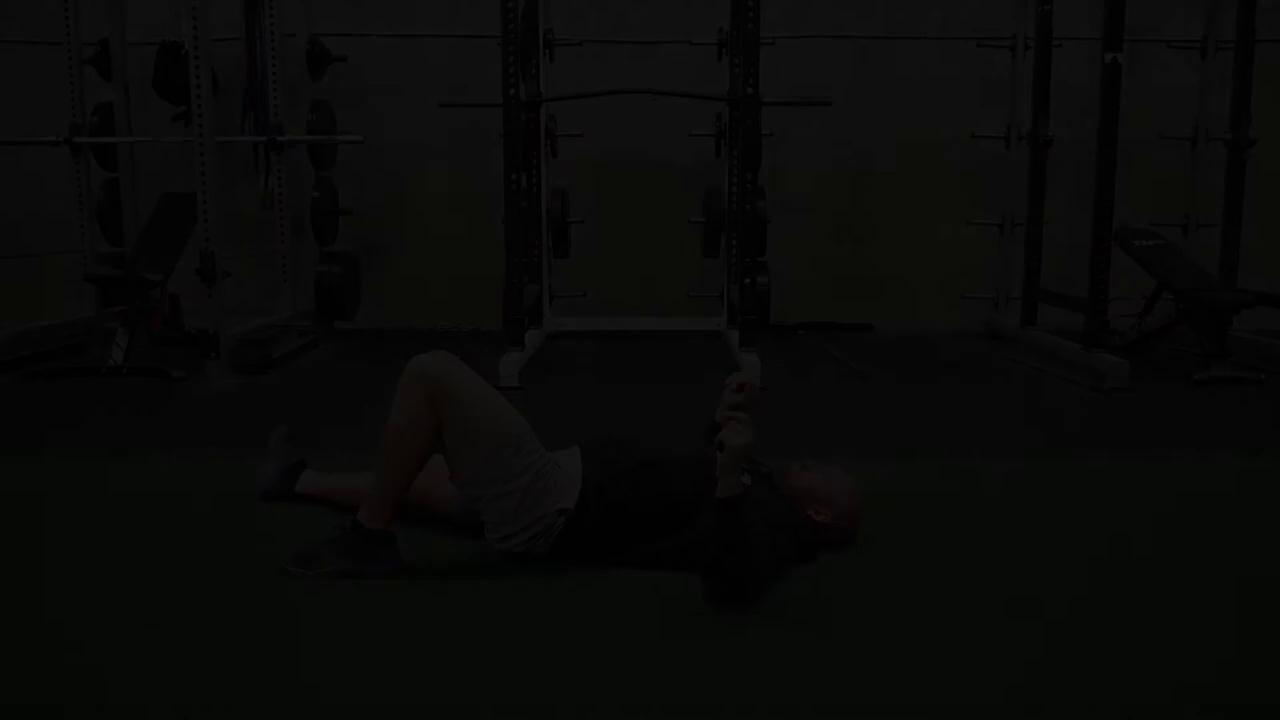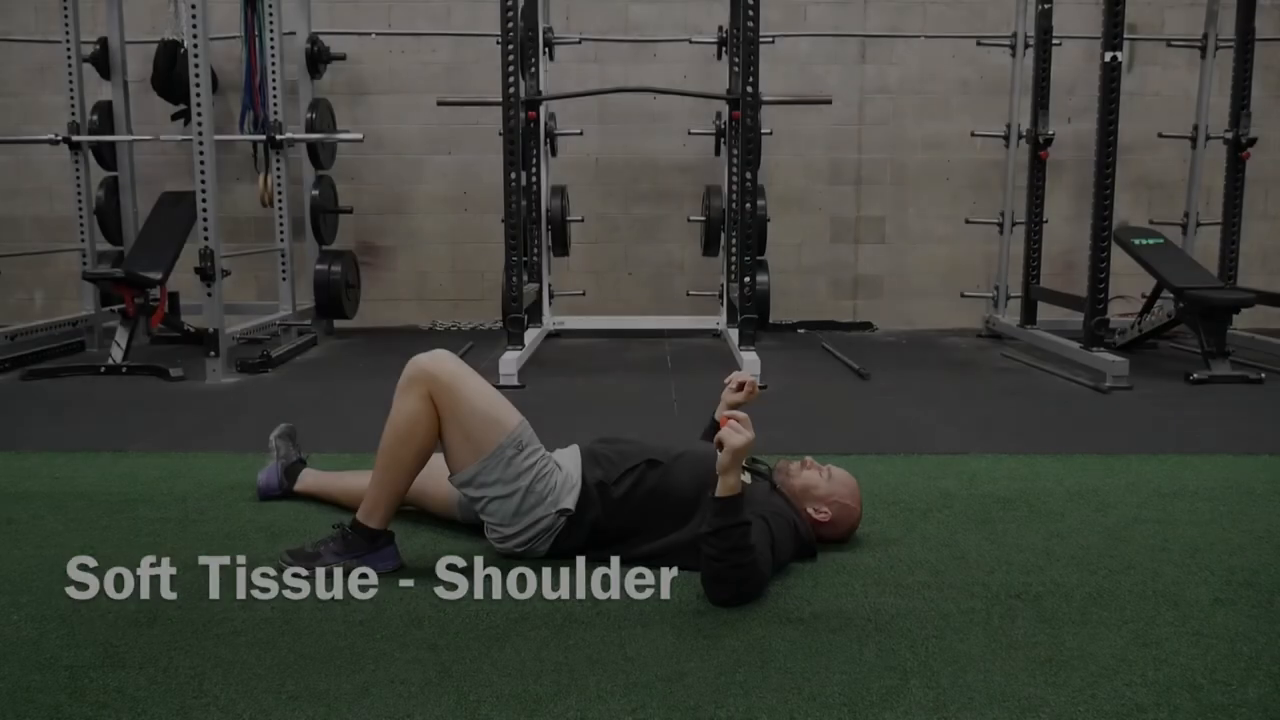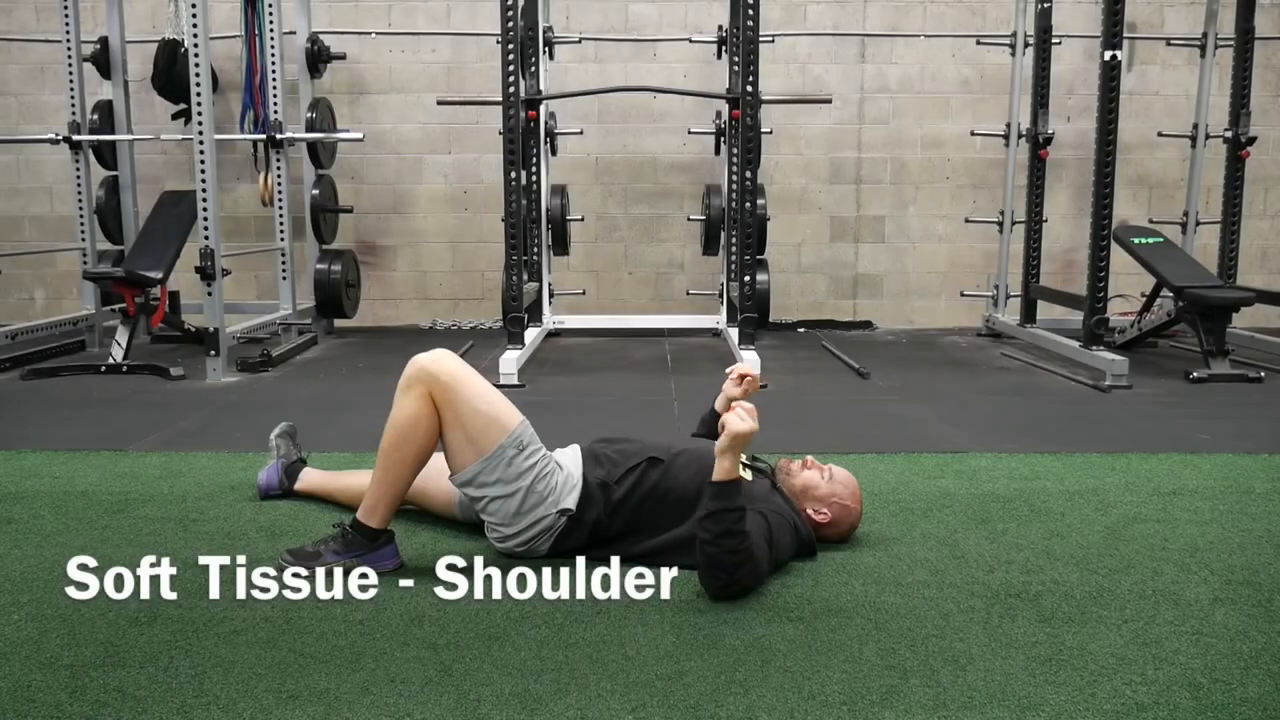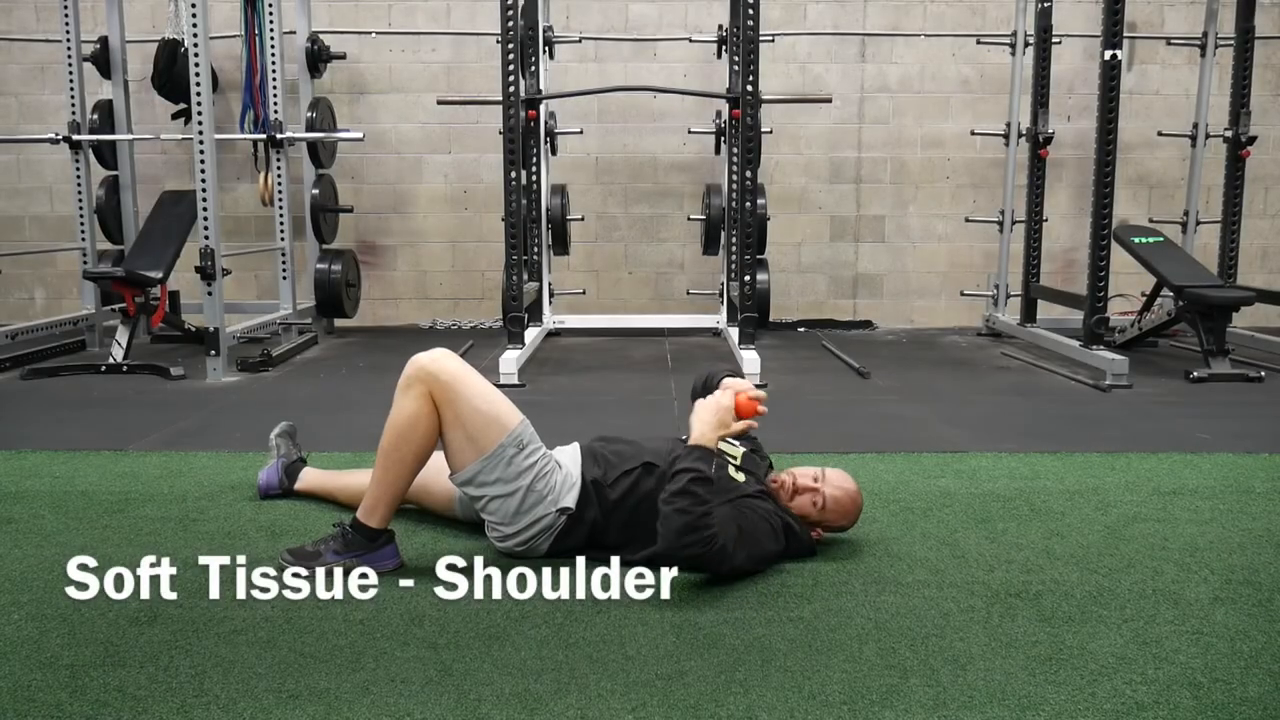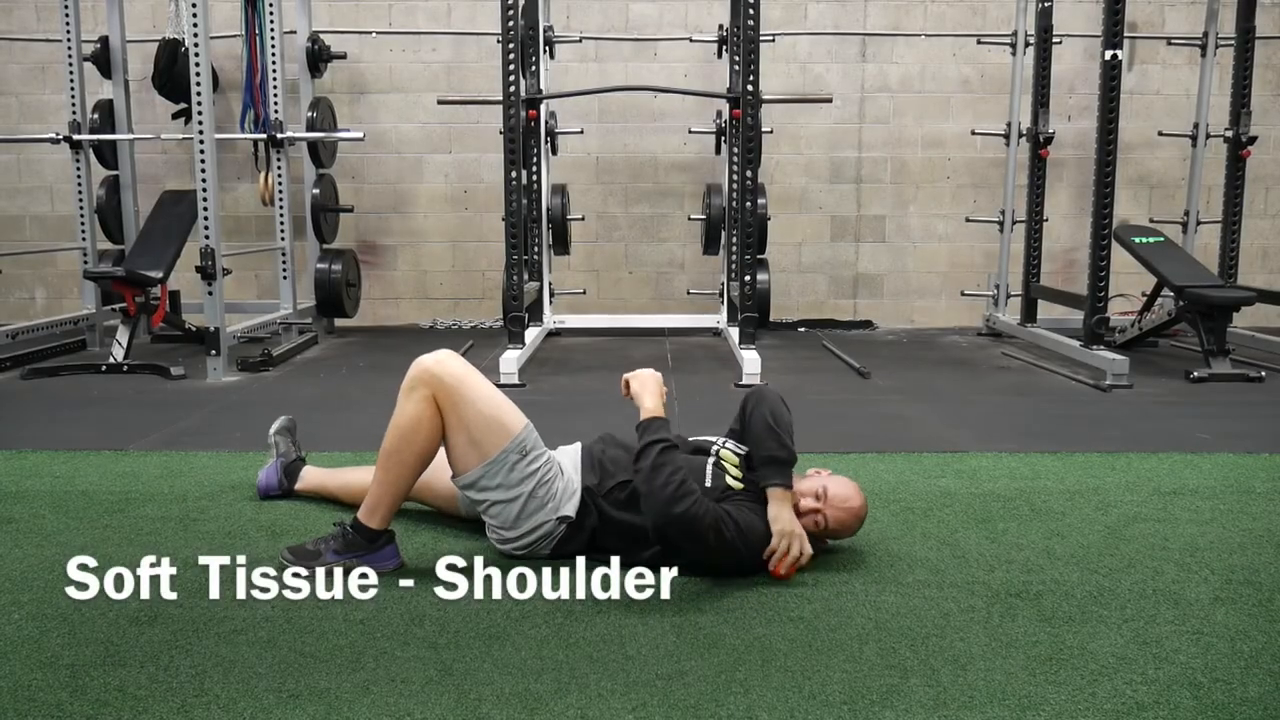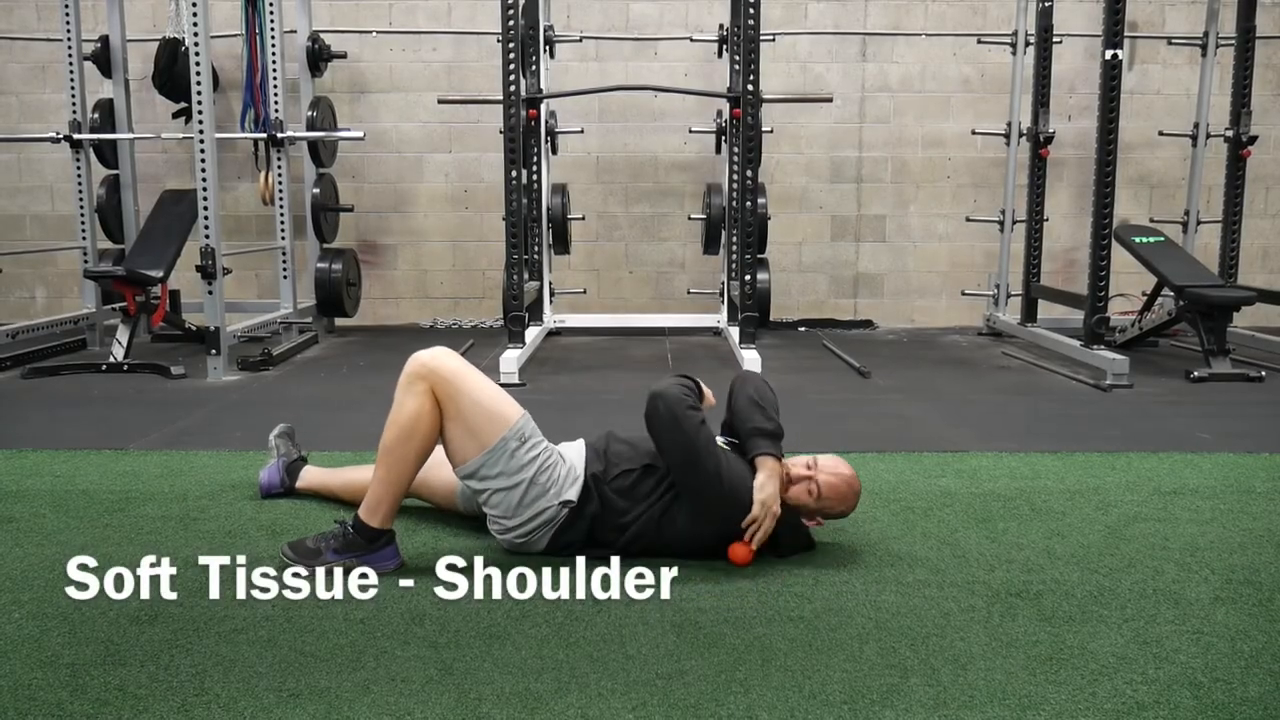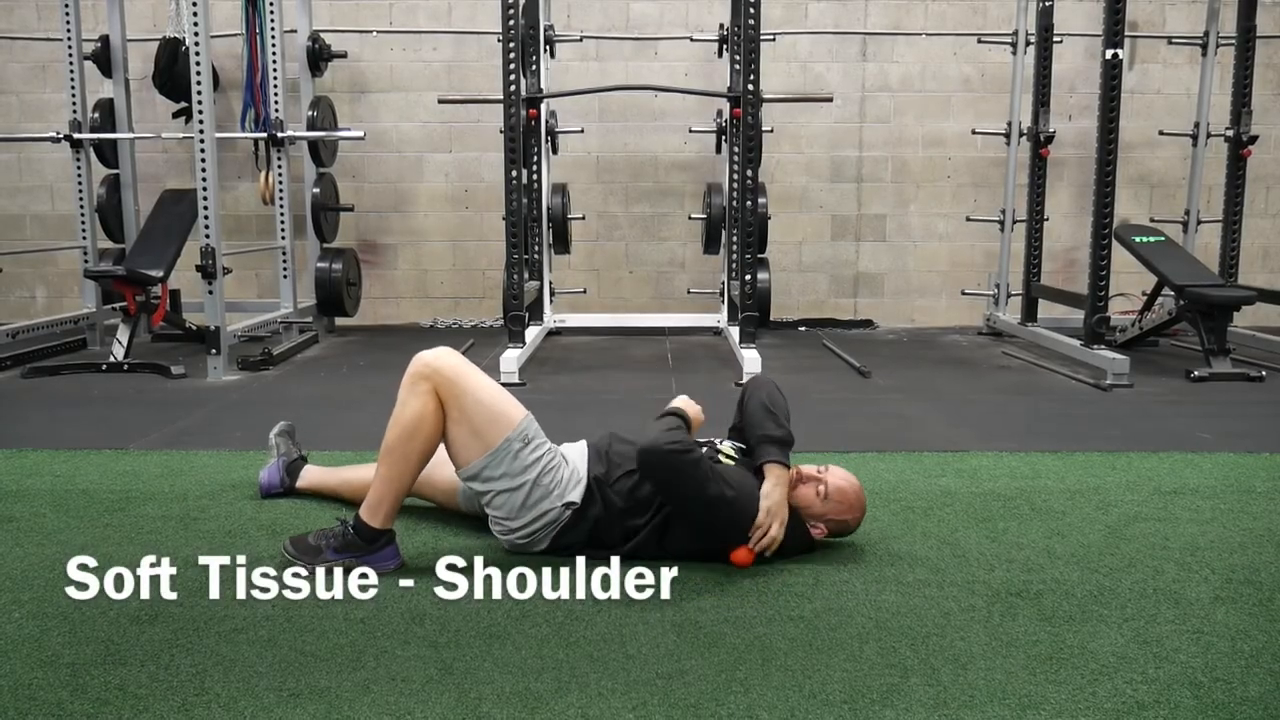
dt=0.5s
person 1, frame 1
left shoulder: (770, 524)
right shoulder: (767, 486)
left elbow: (729, 584)
left wrist: (730, 476)
right wrist: (725, 420)
left hip: (543, 509)
right hip: (558, 483)
left knee: (432, 374)
left ankle: (365, 542)
right ankle: (298, 479)
person 1, frame 2
left shoulder: (771, 520)
right shoulder: (764, 487)
left elbow: (729, 583)
left wrist: (730, 476)
right wrist: (723, 416)
left hip: (542, 510)
right hip: (562, 478)
left knee: (430, 371)
left ankle: (365, 540)
right ankle: (298, 478)
person 1, frame 3
left shoulder: (773, 521)
right shoulder: (765, 483)
left elbow: (723, 575)
right elbow: (700, 457)
left wrist: (727, 462)
right wrist: (724, 409)
left hip: (544, 508)
right hip: (561, 481)
left knee: (431, 370)
left ankle: (365, 540)
right ankle: (297, 476)
person 1, frame 4
left shoulder: (762, 525)
right shoulder: (757, 468)
left elbow: (683, 542)
right elbow: (704, 386)
left wrist: (701, 439)
right wrist: (729, 389)
left hip: (542, 509)
right hip: (559, 476)
left knee: (429, 369)
right knee: (405, 474)
left ankle: (366, 539)
right ankle: (297, 475)
person 1, frame 5
left shoulder: (747, 535)
right shoulder: (763, 478)
left elbow: (671, 513)
right elbow: (763, 402)
left wrist: (651, 409)
right wrist: (778, 492)
left hip: (542, 513)
right hip: (562, 474)
left knee: (435, 371)
right knee: (409, 470)
left ankle: (365, 539)
right ankle: (296, 474)
person 1, frame 6
left shoulder: (731, 498)
right shoulder: (754, 474)
left elbow: (663, 407)
right elbow: (749, 385)
left wrist: (691, 386)
right wrist: (769, 463)
left hip: (544, 504)
right hip: (559, 480)
left knee: (429, 368)
right knee: (411, 467)
left ankle: (367, 537)
right ankle: (299, 475)
person 1, frame 7
left shoulder: (737, 510)
right shoulder: (761, 473)
left elbow: (658, 454)
right elbow: (760, 389)
left wrist: (680, 414)
right wrist: (778, 471)
left hip: (546, 505)
right hip: (564, 475)
left knee: (432, 368)
right knee: (413, 463)
left ankle: (367, 538)
right ankle: (297, 474)
